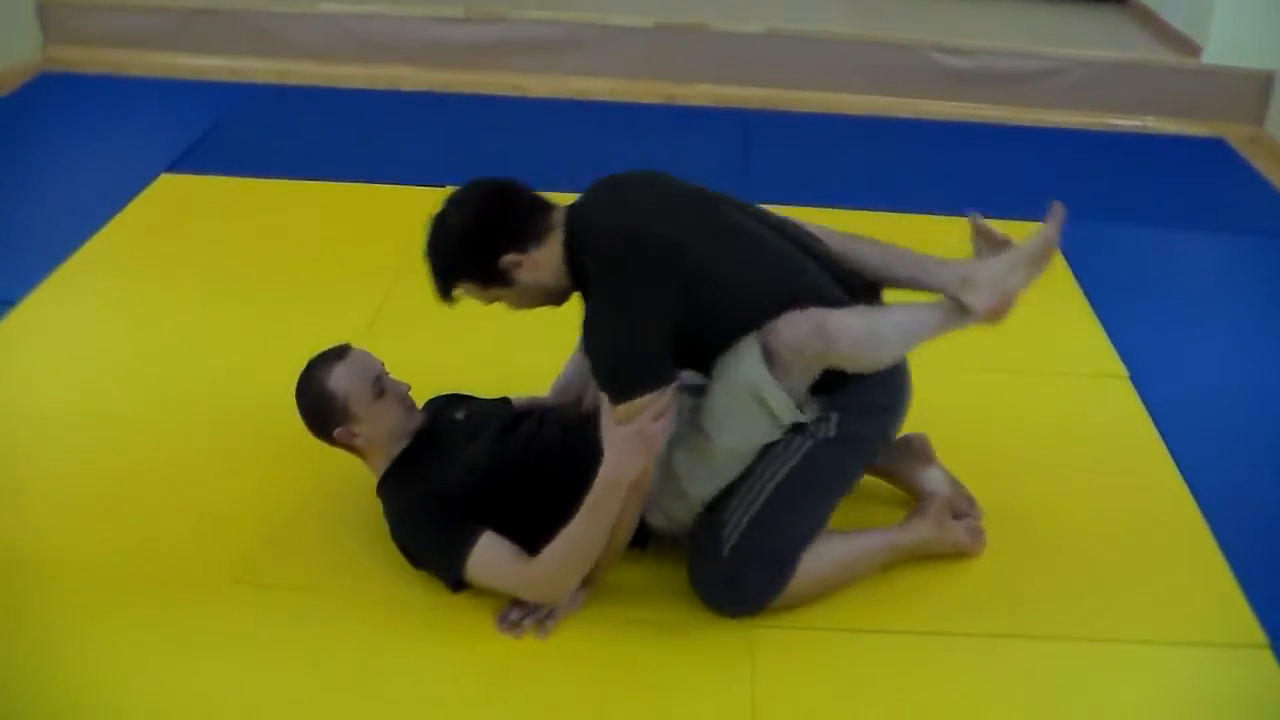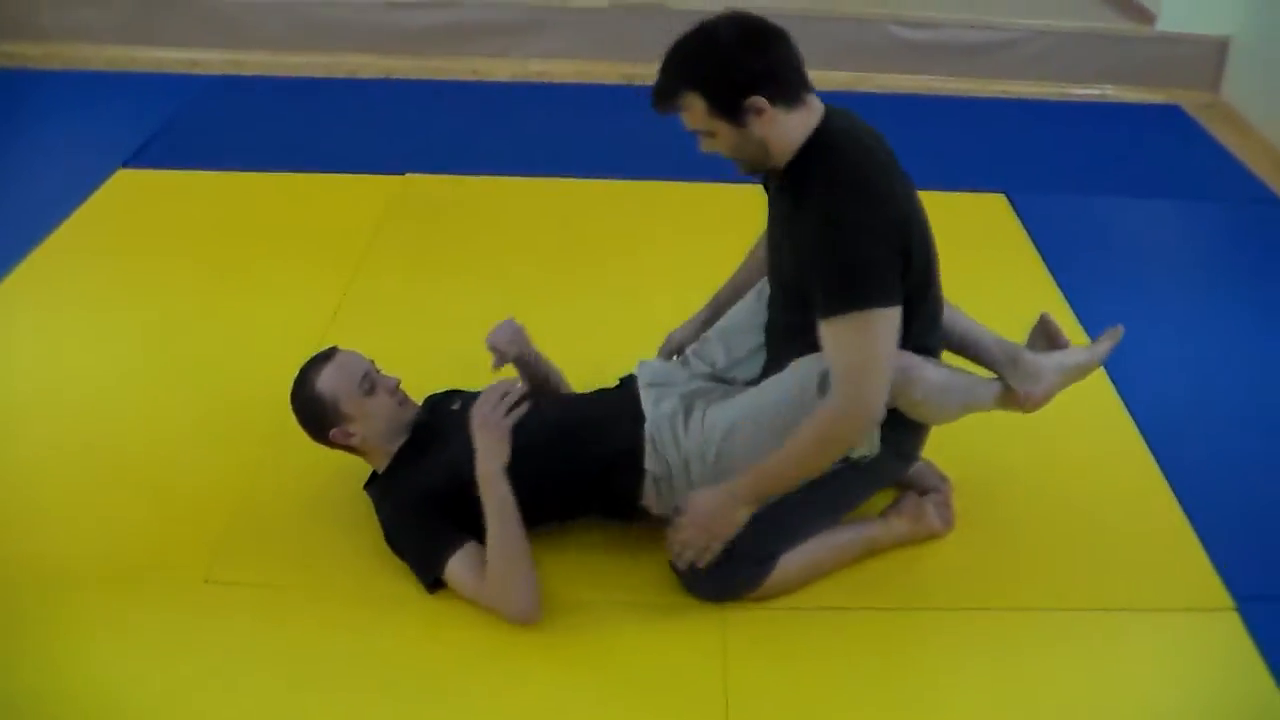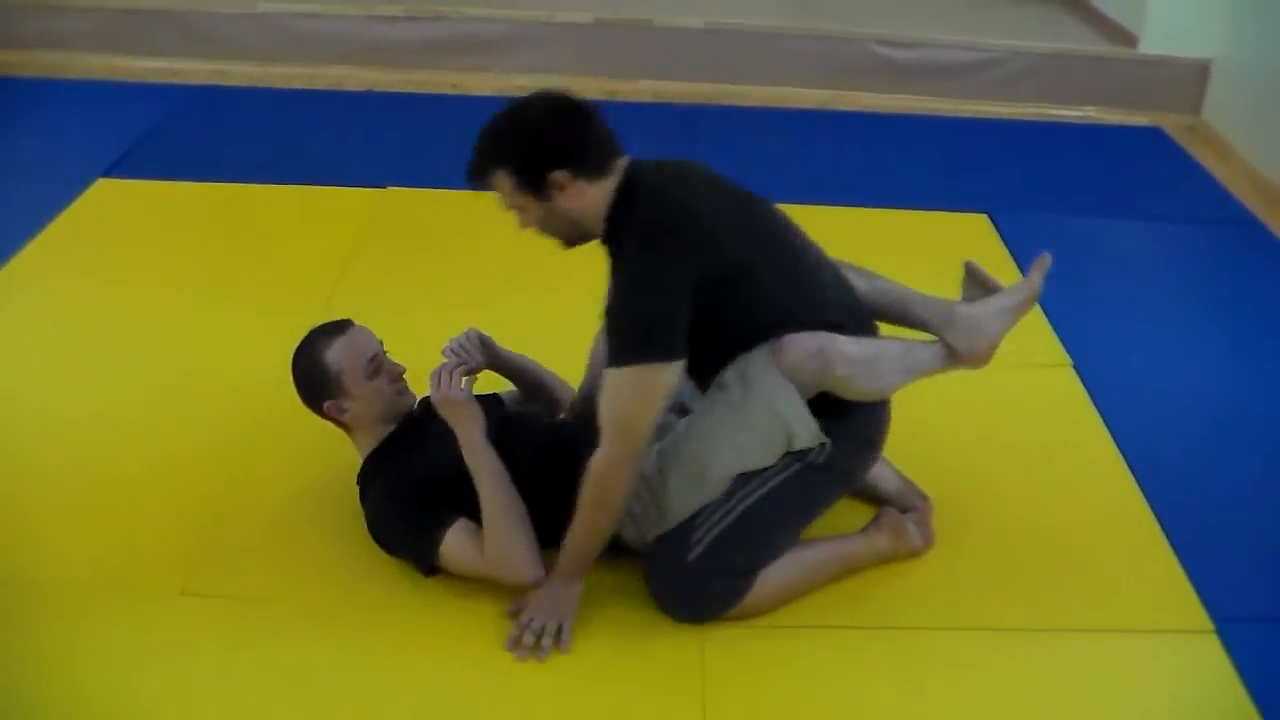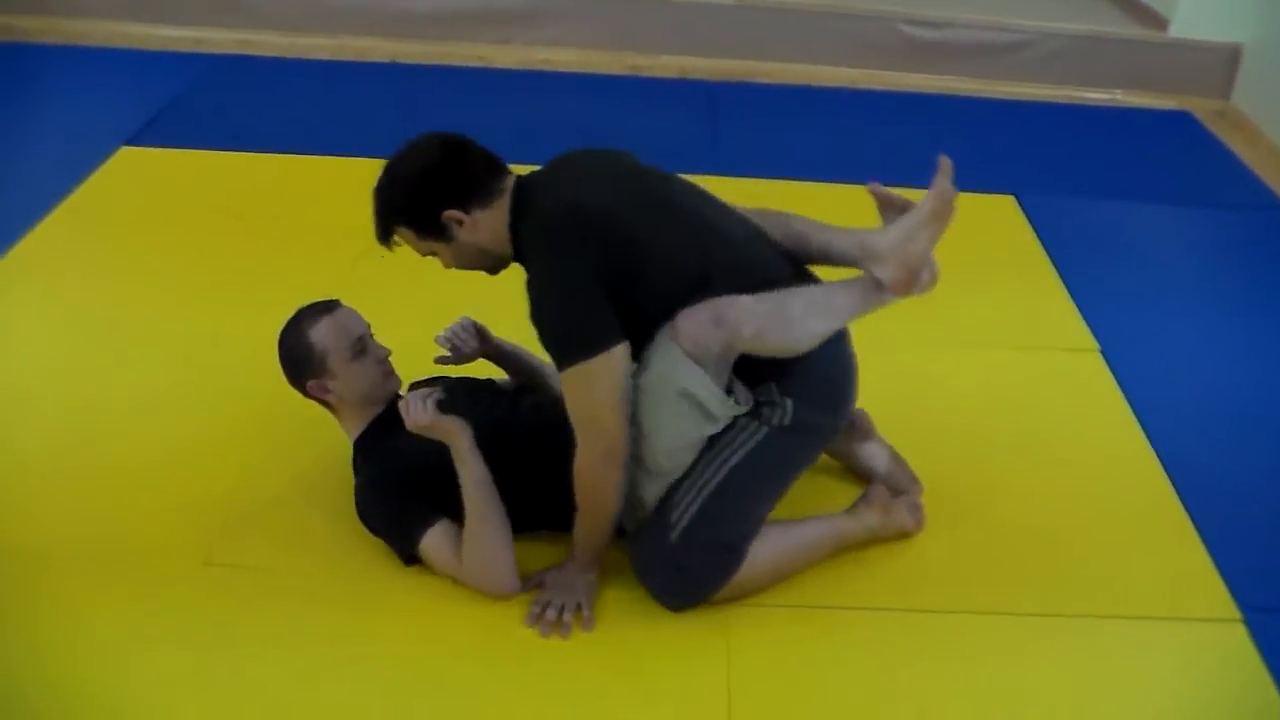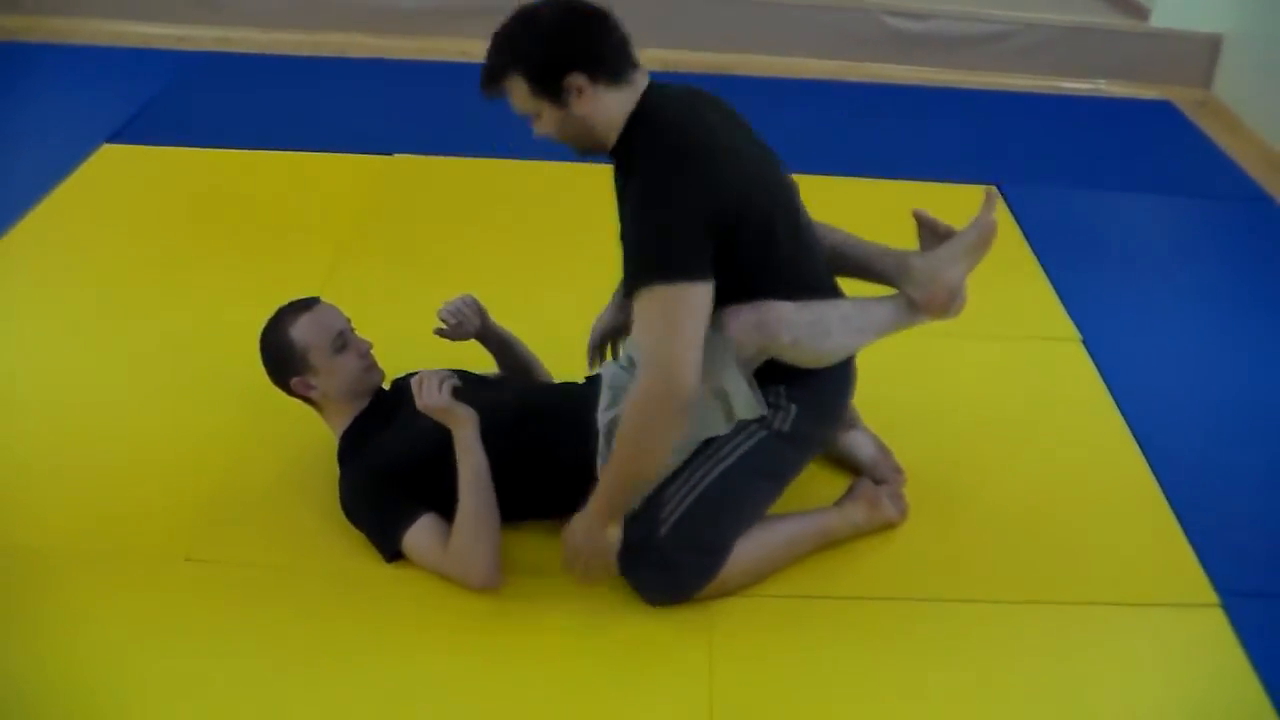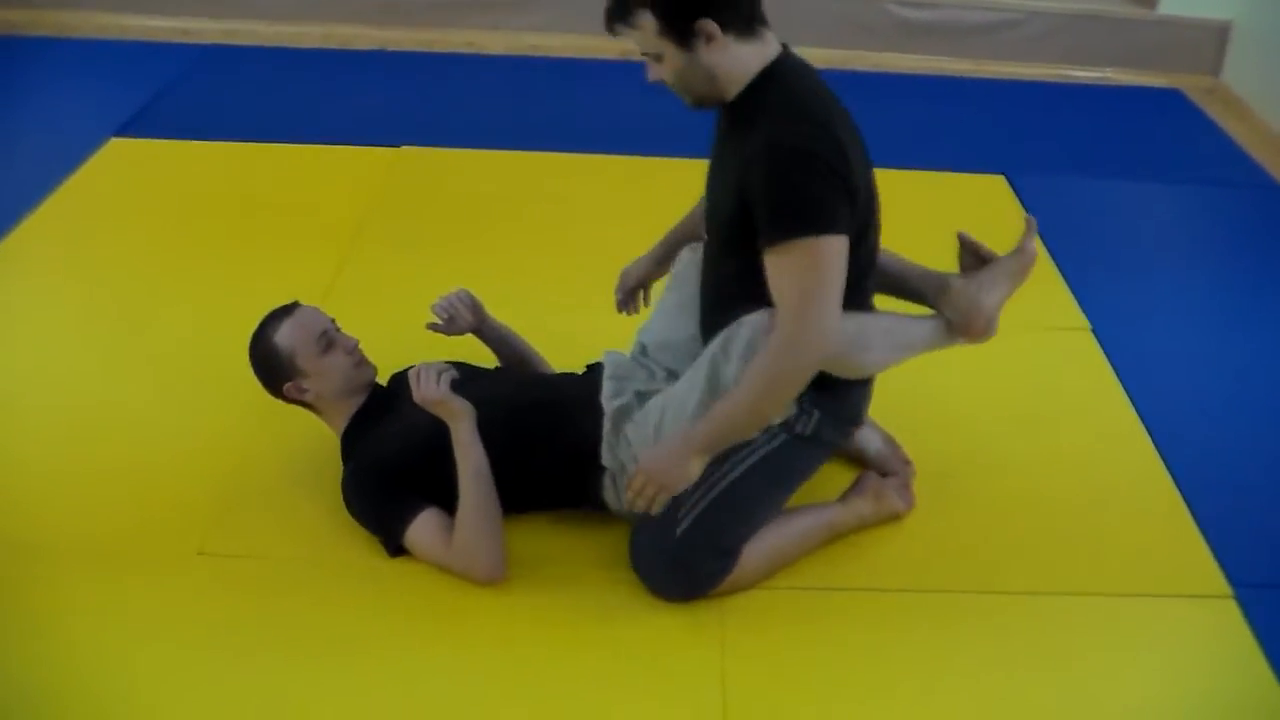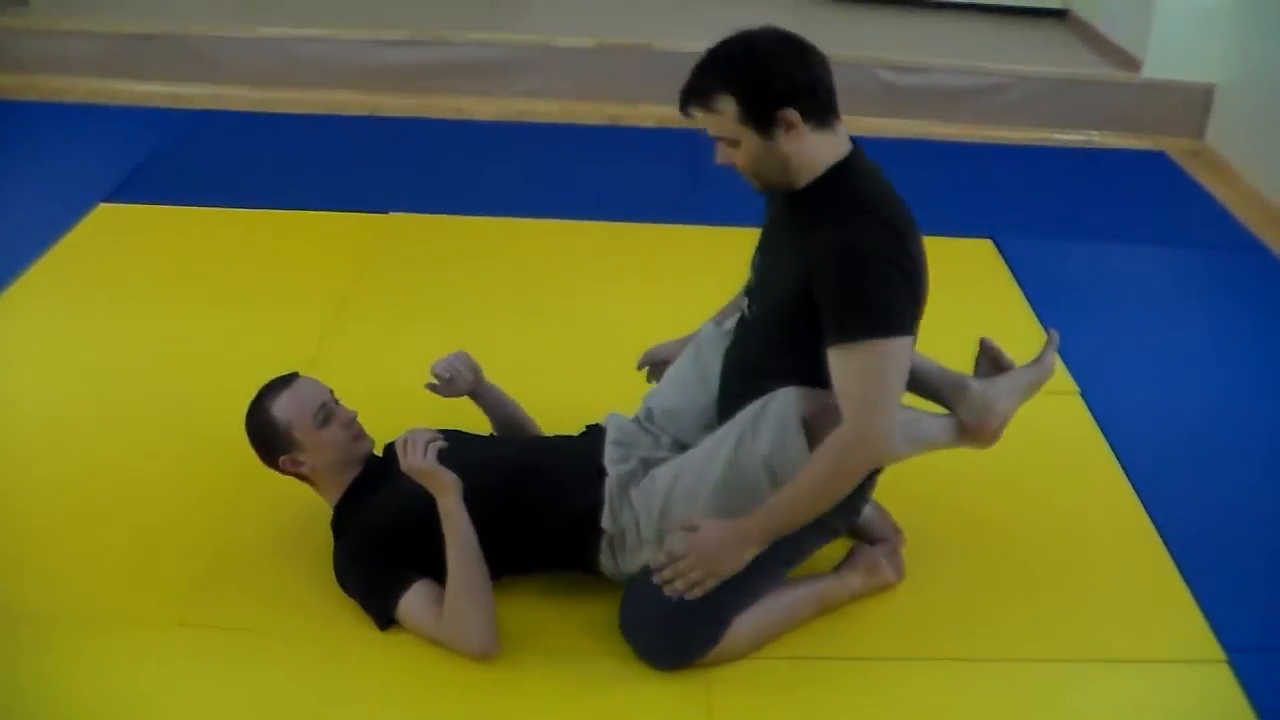
dt=0.5s
person 1, frame 1
left shoulder: (444, 412)
right shoulder: (417, 506)
right elbow: (548, 585)
right wrist: (613, 475)
left hip: (645, 414)
right hip: (664, 477)
right knee: (792, 341)
left ankle: (895, 455)
person 1, frame 2
left shoulder: (439, 413)
right shoulder: (410, 508)
right elbow: (518, 603)
left wrist: (521, 355)
right wrist: (491, 468)
left hip: (658, 393)
right hip: (675, 461)
right knee: (883, 372)
left ankle: (882, 450)
right ankle: (1009, 387)
person 1, frame 3
left shoulder: (432, 414)
right shoulder: (396, 503)
left elbow: (560, 405)
right elbow: (520, 566)
left wrist: (497, 359)
right wrist: (471, 434)
right knee: (786, 359)
person 1, frame 4
left shoulder: (422, 400)
right shoulder: (383, 486)
left elbow: (552, 390)
right elbow: (499, 579)
left wrist: (489, 345)
right wrist: (460, 444)
left ankle: (834, 434)
person 1, frame 5
left shoulder: (411, 391)
right shoulder: (370, 484)
right elbow: (480, 570)
left wrist: (487, 331)
right wrist: (463, 432)
right knee: (748, 324)
person 1, frame 6
left shoulder: (407, 390)
right shoulder: (372, 478)
right elbow: (484, 563)
left wrist: (483, 325)
right wrist: (461, 426)
right hip: (632, 467)
left knee: (711, 262)
right knee: (771, 330)
right ankle: (955, 317)
person 1, frame 7
left shoulder: (401, 454)
right shoulder: (363, 549)
right elbow: (475, 637)
left wrist: (479, 386)
right wrist: (448, 498)
left hip: (616, 453)
right hip: (626, 529)
left knee: (737, 335)
right knee: (801, 410)
right ankle: (967, 422)
person 2, frame 1
left shoulder: (619, 310)
right shoulder: (613, 196)
left elbow: (630, 474)
left hip: (836, 388)
right hip: (847, 327)
left knee: (723, 579)
person 2, frame 2
left shoulder: (846, 216)
right shoulder: (823, 133)
left elbow: (858, 404)
right elbow: (778, 249)
left wrist: (740, 501)
right wrist: (695, 328)
left hip: (873, 414)
left knee: (712, 564)
person 2, frame 3
left shoulder: (654, 267)
right shoulder: (654, 186)
left elbow: (619, 457)
right elbow: (623, 330)
left wrist: (565, 579)
left hip: (825, 414)
right hip: (831, 362)
left knee: (683, 586)
left ankle: (872, 542)
person 2, frame 4
left shoulder: (561, 276)
right shoulder: (574, 176)
left elbow: (604, 448)
left wrist: (583, 565)
left hip: (795, 378)
right hip: (792, 335)
left knee: (675, 570)
person 2, frame 5
left shoulder: (663, 178)
right shoulder: (679, 105)
left elbow: (670, 384)
left wrist: (602, 512)
right wrist: (620, 305)
left hip: (785, 384)
left knee: (658, 566)
right ankle: (830, 431)
person 2, frame 6
left shoulder: (791, 144)
right shoulder: (757, 94)
left elbow: (809, 336)
left wrist: (695, 446)
right wrist: (659, 255)
left hip: (799, 388)
right hip: (748, 357)
left knee: (671, 562)
person 2, frame 7
left shoulder: (859, 242)
right shoulder: (801, 183)
left elbow: (870, 434)
left wrist: (747, 537)
right wrist: (694, 343)
left hip: (800, 467)
right hip: (750, 429)
left knee: (659, 628)
left ankle: (853, 577)
